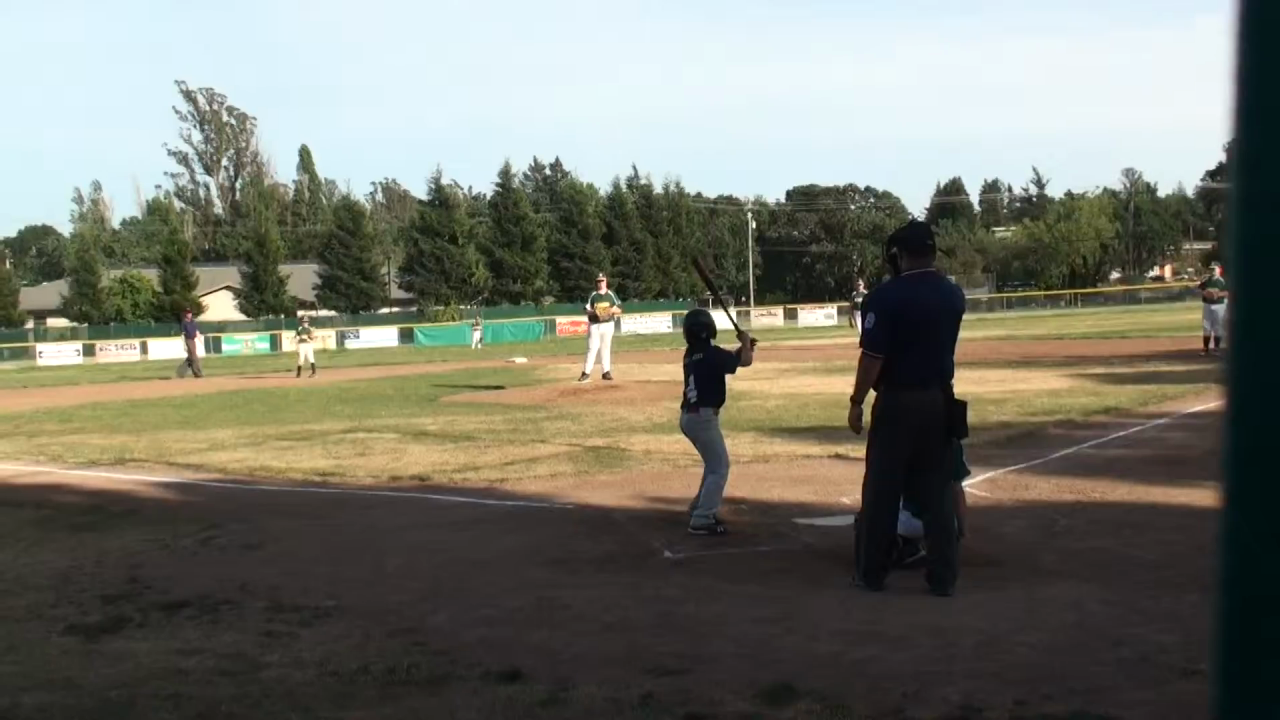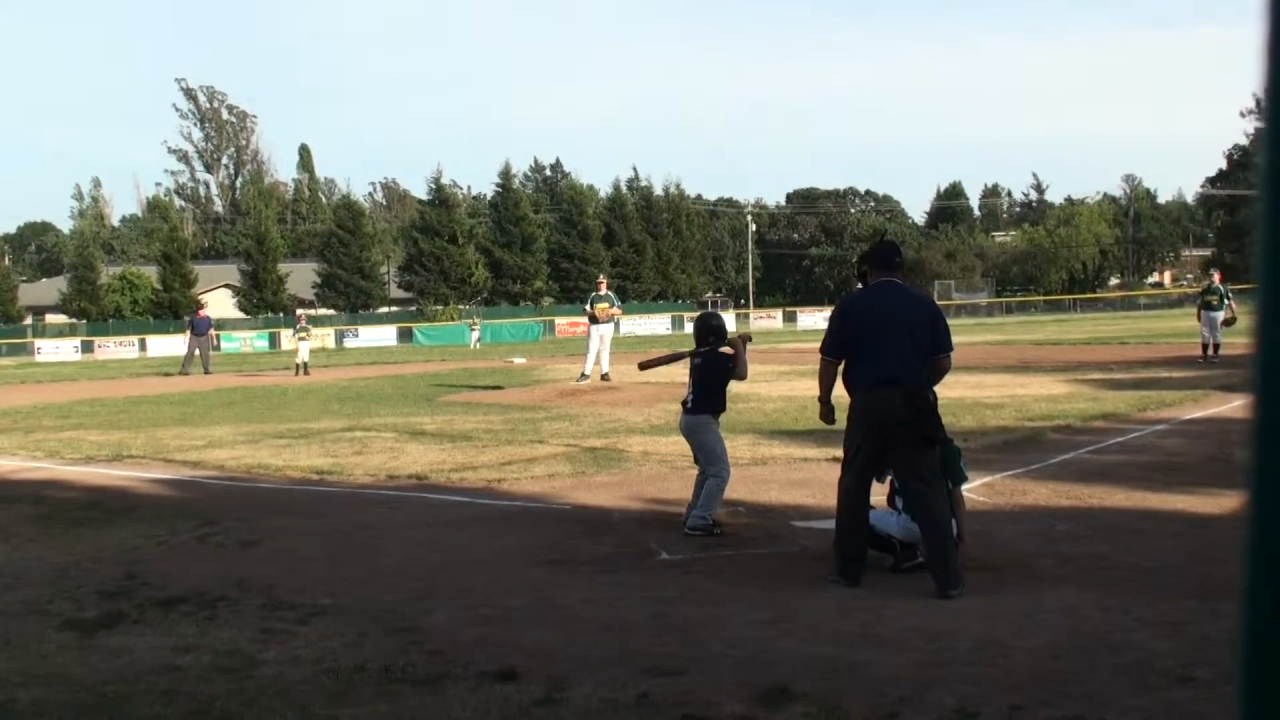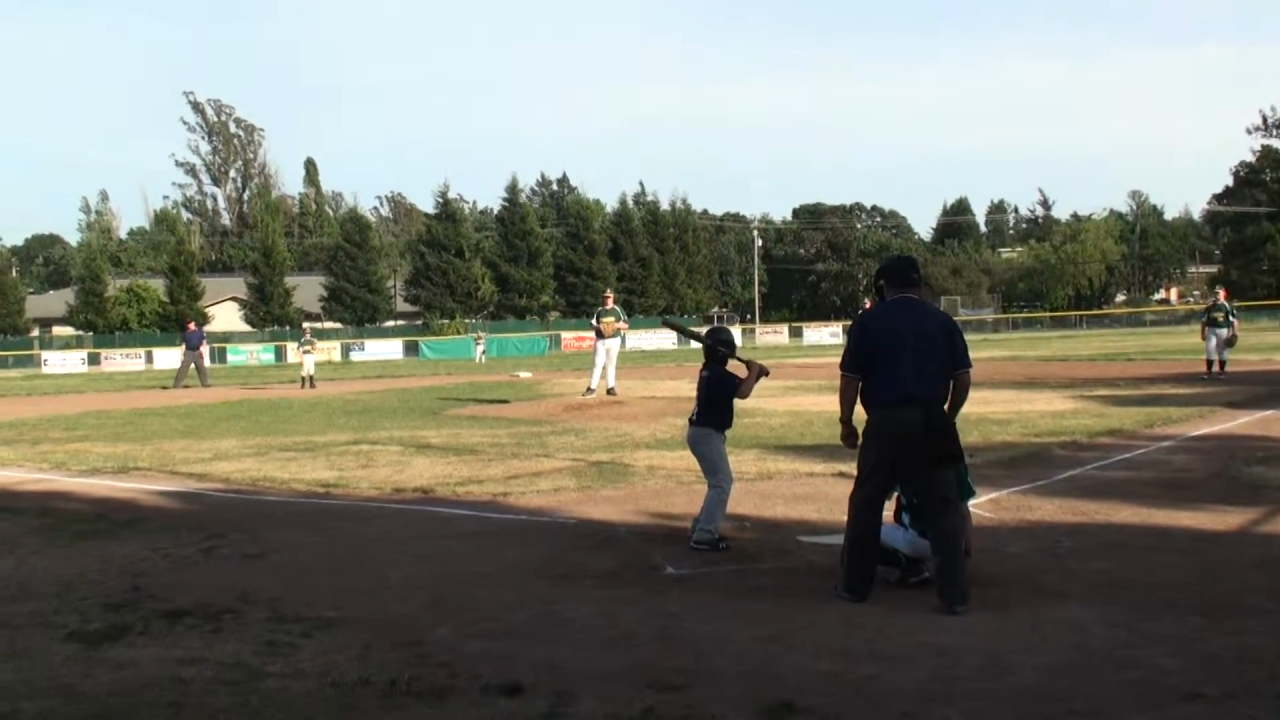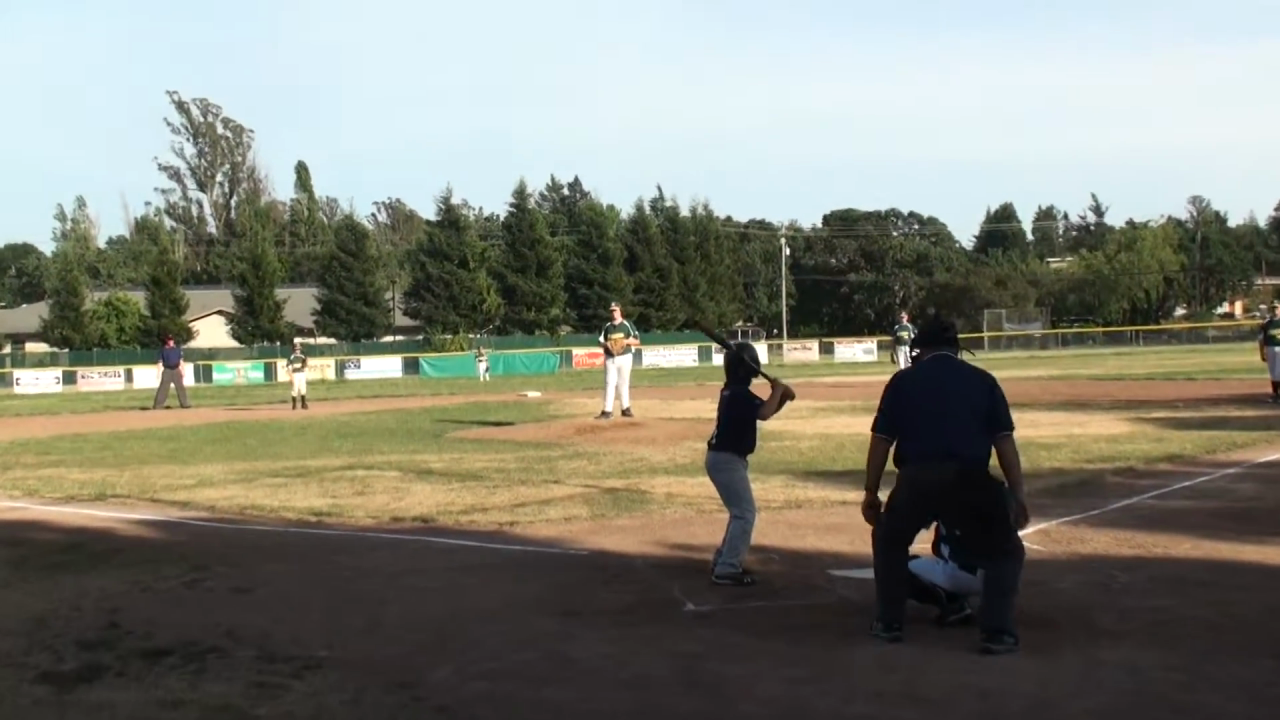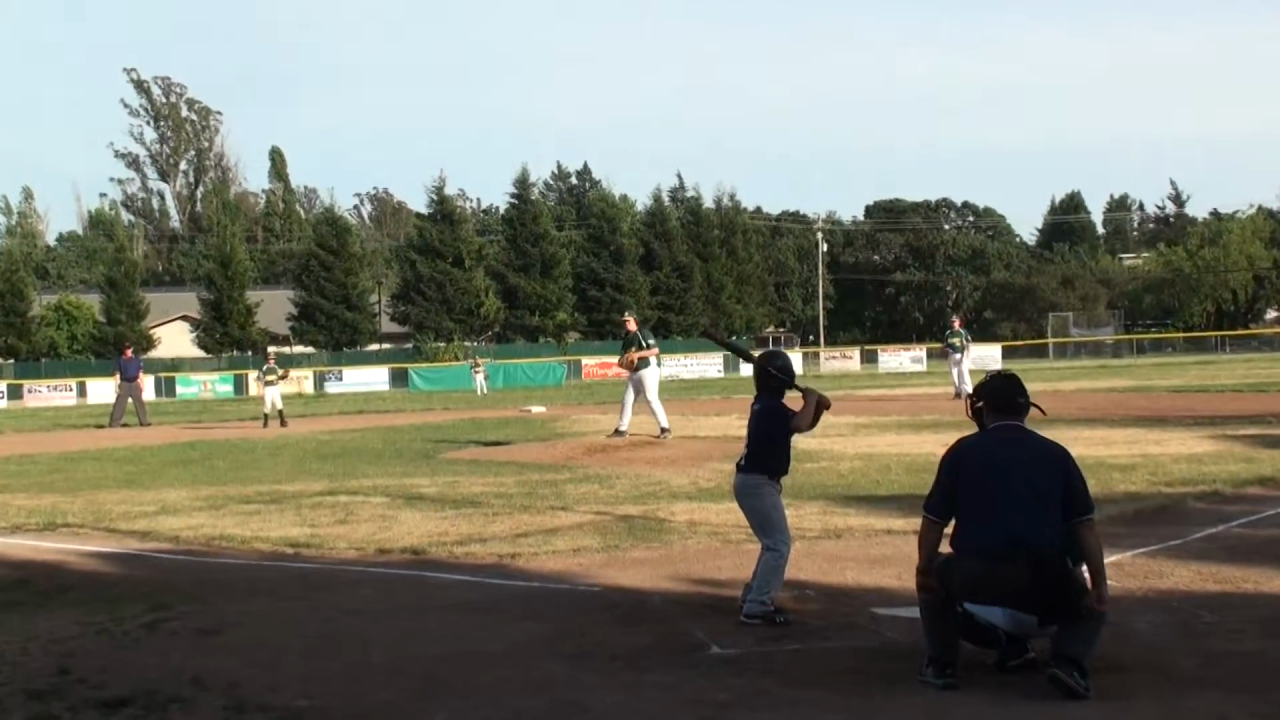
dt=1s
person 1, frame 1
left shoulder: (887, 296)
right shoulder: (953, 295)
left elbow: (872, 357)
left wrist: (857, 402)
left hip: (898, 403)
right hip: (939, 401)
left knee: (881, 488)
right knee: (937, 490)
left ankle: (871, 573)
right ankle: (943, 577)
person 1, frame 2
left shoulder: (850, 305)
right shoulder: (924, 305)
left elbow: (830, 361)
right elbow: (943, 363)
left wrist: (825, 401)
left hip: (867, 406)
right hip: (912, 406)
left knee: (854, 487)
right knee: (927, 490)
left ankle: (848, 569)
right ankle: (948, 578)
person 1, frame 3
left shoulder: (868, 321)
right shoulder: (942, 321)
left elbow: (850, 379)
right elbow: (962, 379)
left wrist: (846, 422)
right wrist: (946, 415)
left hip: (884, 423)
right hip: (929, 423)
left knee: (866, 503)
right knee: (942, 507)
left ankle: (855, 585)
right ankle: (954, 595)
person 1, frame 4
left shoulder: (903, 381)
right shoulder: (982, 380)
left elbow: (881, 441)
right elbow: (1005, 442)
left wrist: (871, 492)
right wrist: (1017, 496)
left hip: (917, 478)
right hip: (969, 480)
left knee: (888, 539)
right knee: (1005, 551)
left ankle: (889, 623)
right ankle: (997, 632)
person 1, frame 5
left shoulder: (963, 451)
right shoulder: (1055, 453)
left elbow: (934, 521)
right elbow: (1084, 524)
left wrist: (924, 572)
right wrist: (1099, 584)
left hip: (976, 576)
right hip: (1041, 578)
left knee: (934, 576)
right knee: (1089, 606)
left ankle: (941, 664)
right ankle: (1069, 662)
person 2, frame 1
left shoulder: (690, 354)
right shoulder: (711, 353)
right elbow: (746, 360)
left wrist: (742, 348)
right wrist: (745, 341)
left hip: (689, 416)
right hip: (702, 417)
left knee: (714, 463)
right knee: (719, 468)
left ankle: (700, 508)
right ankle: (701, 521)
person 2, frame 2
left shoulder: (701, 356)
right shoulder: (713, 358)
left elbow: (730, 363)
right elbow: (741, 373)
left wrist: (738, 347)
right wrist: (739, 347)
left hip: (692, 418)
right hip: (702, 421)
left knee: (708, 469)
right knee: (720, 471)
left ankle: (695, 514)
right ankle: (698, 522)
person 2, frame 3
left shoulder: (711, 371)
right shoulder: (718, 374)
left elbow: (741, 385)
right elbow: (743, 392)
left wrist: (756, 373)
right wrist: (754, 372)
left hip: (704, 432)
right hip: (706, 434)
left knee: (719, 482)
right knee: (721, 483)
left ankle: (702, 528)
right ankle: (704, 536)
person 2, frame 4
left shoulder: (733, 391)
right shoulder: (739, 394)
left elbow: (765, 409)
right elbow: (764, 414)
left wrist: (782, 396)
right wrist: (777, 391)
left hip: (724, 457)
right hip: (727, 459)
left knee: (740, 511)
right knee: (745, 513)
left ankle: (724, 561)
right ankle: (726, 570)
person 2, frame 5
left shoulder: (767, 405)
right shoulder: (771, 407)
left elbow: (805, 425)
right elbow: (799, 424)
left wrist: (818, 406)
right wrist: (810, 399)
left hip: (755, 480)
right hip: (757, 483)
left knee: (773, 542)
right knee: (778, 544)
left ankle: (753, 598)
right ankle: (757, 608)
